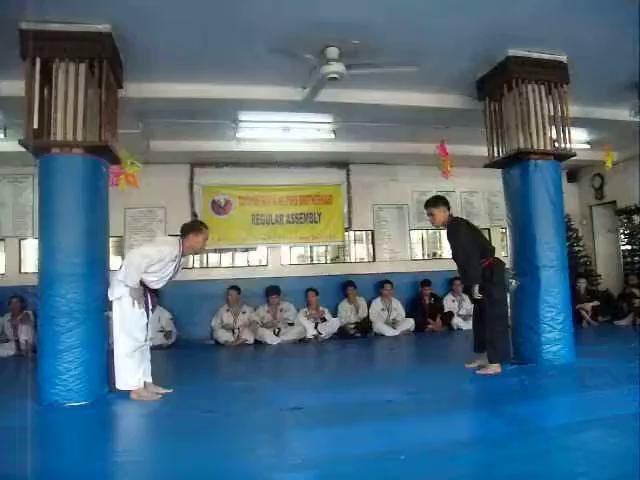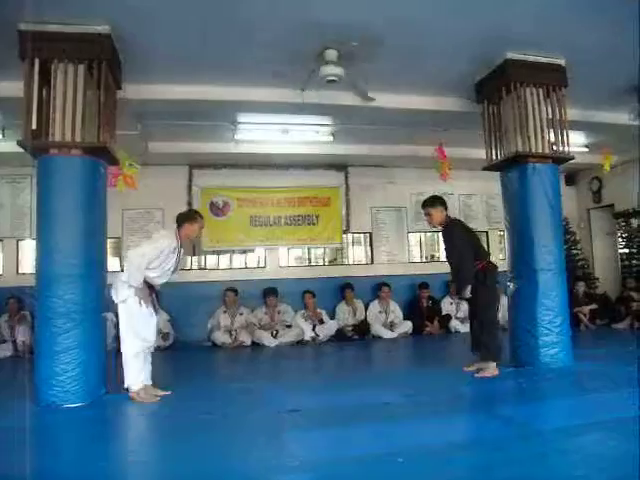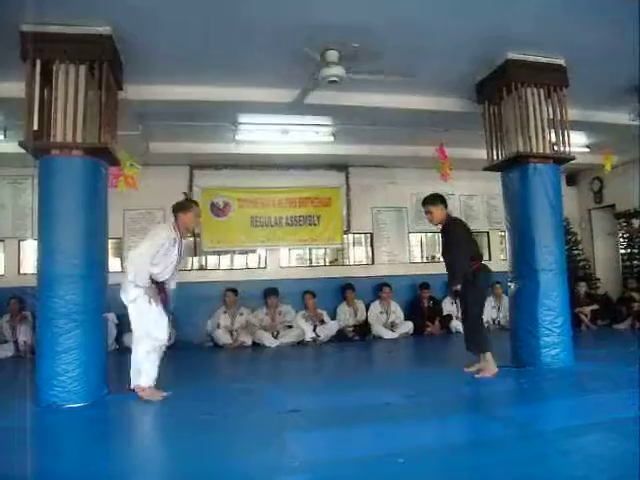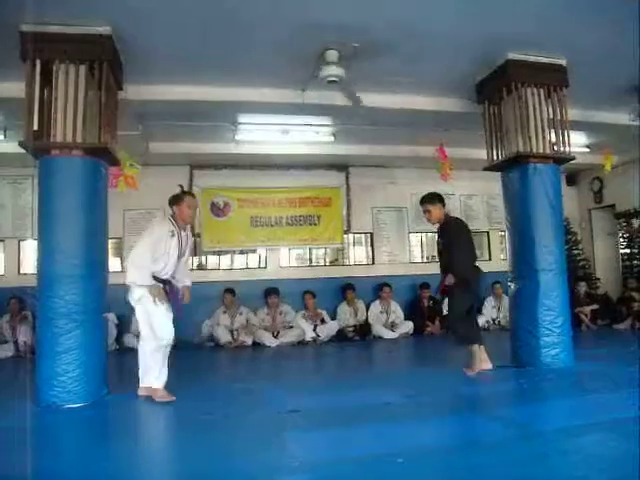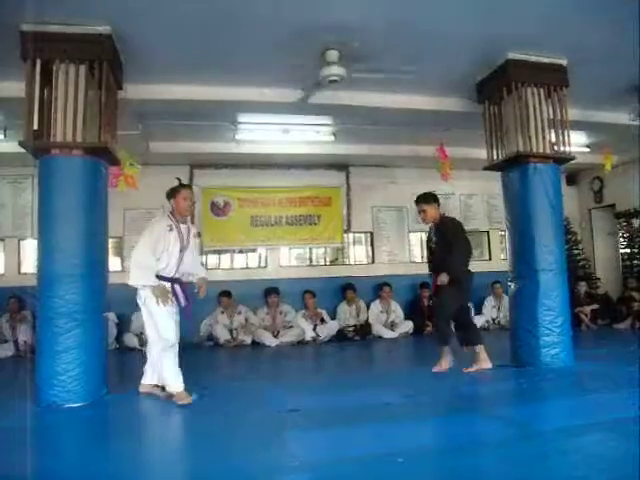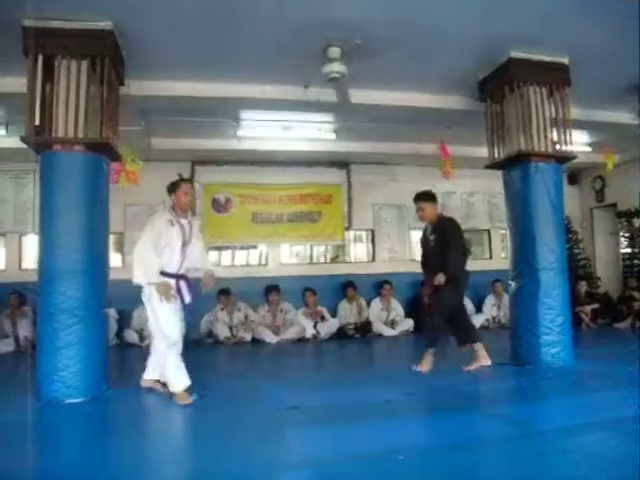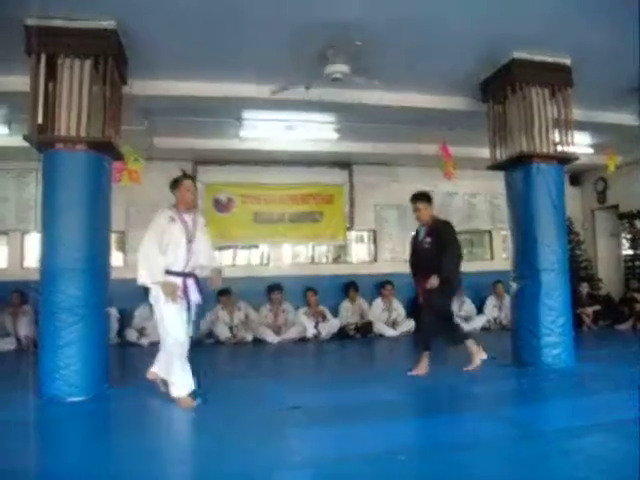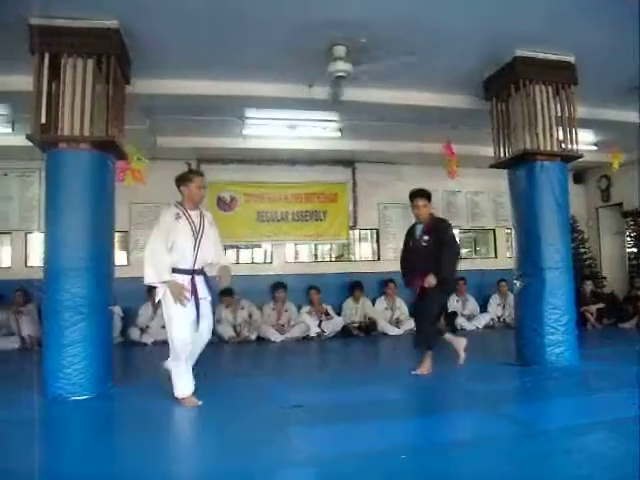
dt=0.1s
person 1, frame 1
left shoulder: (179, 253)
right shoulder: (168, 247)
right elbow: (135, 258)
left wrist: (144, 293)
right wrist: (135, 289)
left hip: (139, 290)
right hip: (128, 288)
left knee: (142, 337)
right knee: (132, 337)
left ankle: (145, 383)
right ankle: (135, 388)
person 1, frame 2
left shoulder: (178, 246)
right shoulder: (166, 241)
right elbow: (135, 258)
right wrist: (139, 288)
left hip: (142, 289)
right hip: (131, 289)
left knee: (146, 336)
right knee: (136, 337)
left ankle: (144, 384)
right ankle: (135, 388)
person 1, frame 3
left shoulder: (181, 239)
right shoulder: (164, 233)
right elbow: (138, 257)
left wrist: (165, 289)
right wrist: (146, 286)
left hip: (154, 288)
right hip: (141, 288)
left knee: (153, 336)
right knee: (155, 336)
left ankle: (145, 383)
right ankle: (144, 385)
person 1, frame 4
left shoulder: (186, 234)
right shoulder: (161, 228)
right elbow: (138, 256)
left wrist: (184, 284)
right wrist: (150, 286)
left hip: (162, 288)
right hip: (146, 288)
left knee: (154, 336)
right knee: (162, 335)
left ankle: (147, 384)
right ankle: (156, 385)
person 1, frame 5
left shoulder: (191, 230)
right shoulder: (159, 225)
left elbow: (192, 259)
right elbow: (141, 255)
left wrist: (200, 277)
right wrist: (154, 285)
left hip: (173, 288)
right hip: (154, 288)
left knee: (161, 337)
right knee: (166, 337)
left ankle: (149, 383)
right ankle: (176, 388)
person 1, frame 6
left shoulder: (193, 224)
right shoulder: (160, 220)
left elbow: (198, 254)
right elbow: (143, 252)
left wrist: (206, 272)
right wrist: (157, 282)
left hip: (178, 284)
right hip: (159, 285)
left knee: (166, 335)
right knee: (170, 335)
left ankle: (150, 377)
right ankle: (179, 388)
person 1, frame 7
left shoulder: (199, 221)
right shoulder: (164, 218)
left elbow: (205, 251)
right elbow: (149, 251)
left wrist: (213, 269)
right wrist: (163, 282)
left hip: (189, 284)
right hip: (168, 284)
left knee: (182, 337)
right knee: (175, 337)
left ankle: (158, 371)
right ankle: (182, 391)
person 1, frame 8
left shoulder: (206, 218)
right shoulder: (170, 216)
left elbow: (214, 247)
right elbow: (155, 250)
left wrist: (222, 266)
right wrist: (169, 282)
left hip: (198, 282)
right hip: (175, 282)
left knee: (203, 332)
right knee: (182, 338)
left ankle: (175, 367)
right ankle: (184, 391)
person 2, frame 1
left shoulder: (456, 228)
right shoulder: (456, 226)
left elbow: (469, 257)
left wrist: (473, 283)
right wrist: (472, 283)
left hip: (488, 274)
right hip: (486, 274)
left knee: (493, 317)
right knee: (481, 316)
left ankle: (495, 364)
right ankle: (485, 357)
person 2, frame 2
left shoulder: (453, 229)
right shoulder: (452, 227)
left elbow: (463, 258)
left wrist: (466, 284)
right wrist: (464, 284)
left hip: (481, 277)
right hip: (479, 277)
left knee: (485, 319)
right knee: (477, 318)
left ankle: (491, 366)
right ankle: (483, 360)
person 2, frame 3
left shoulder: (454, 226)
right shoulder: (448, 228)
left elbow: (461, 255)
left wrist: (458, 280)
right wrist: (457, 280)
left hip: (473, 277)
right hip: (470, 278)
left knee: (471, 319)
right knee: (471, 319)
left ankle: (489, 364)
right ankle: (483, 361)
person 2, frame 4
left shoulder: (454, 226)
right shoulder: (444, 228)
left elbow: (463, 253)
left wrist: (453, 275)
right wrist: (449, 277)
left hip: (464, 278)
right hip: (458, 279)
left knee: (455, 317)
right knee: (466, 317)
left ankle: (477, 357)
right ankle: (482, 359)
person 2, frame 5
left shoulder: (450, 225)
right shoulder: (433, 231)
left elbow: (461, 252)
left wrist: (448, 273)
right wrist: (438, 277)
left hip: (455, 280)
right hip: (445, 281)
left knee: (441, 315)
right knee: (462, 318)
left ankle: (446, 356)
right ankle: (482, 359)
person 2, frame 6
left shoulder: (448, 225)
right shoulder: (427, 231)
left elbow: (458, 251)
right elbow: (427, 258)
left wrist: (445, 274)
right wrist: (430, 278)
left hip: (450, 280)
right hip: (439, 281)
left knee: (436, 316)
right knee: (457, 317)
left ankle: (428, 358)
right ankle: (481, 356)
person 2, frame 7
left shoulder: (443, 228)
right shoulder: (418, 234)
left elbow: (452, 254)
right elbow: (415, 261)
left wrist: (437, 276)
right wrist: (420, 282)
left hip: (442, 284)
right hip: (429, 286)
left knee: (426, 322)
right knee: (445, 322)
left ankle: (424, 363)
right ankle: (476, 352)
person 2, frame 8
left shoulder: (441, 226)
right shoulder: (412, 231)
left elbow: (451, 252)
right elbow: (406, 259)
left wrist: (437, 275)
right wrist: (411, 281)
left hip: (439, 282)
right hip: (421, 282)
left knee: (426, 319)
right knee: (422, 319)
left ankle: (427, 361)
right ankle: (456, 341)
